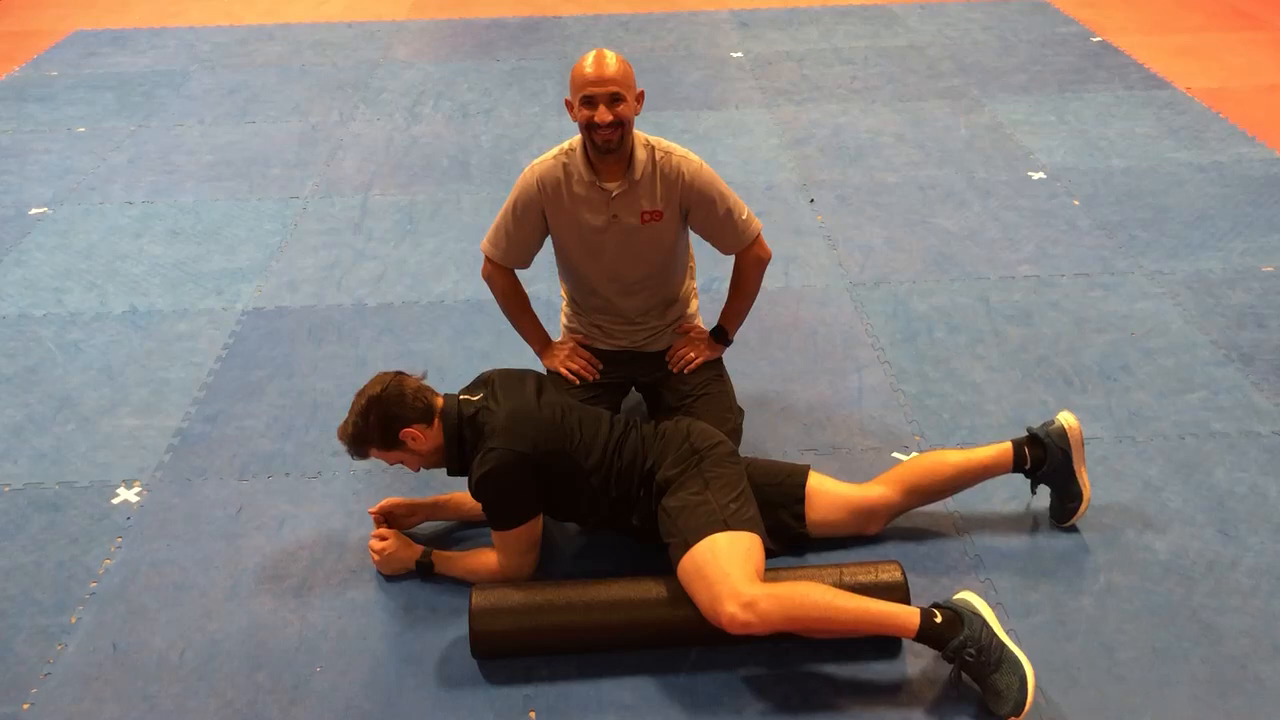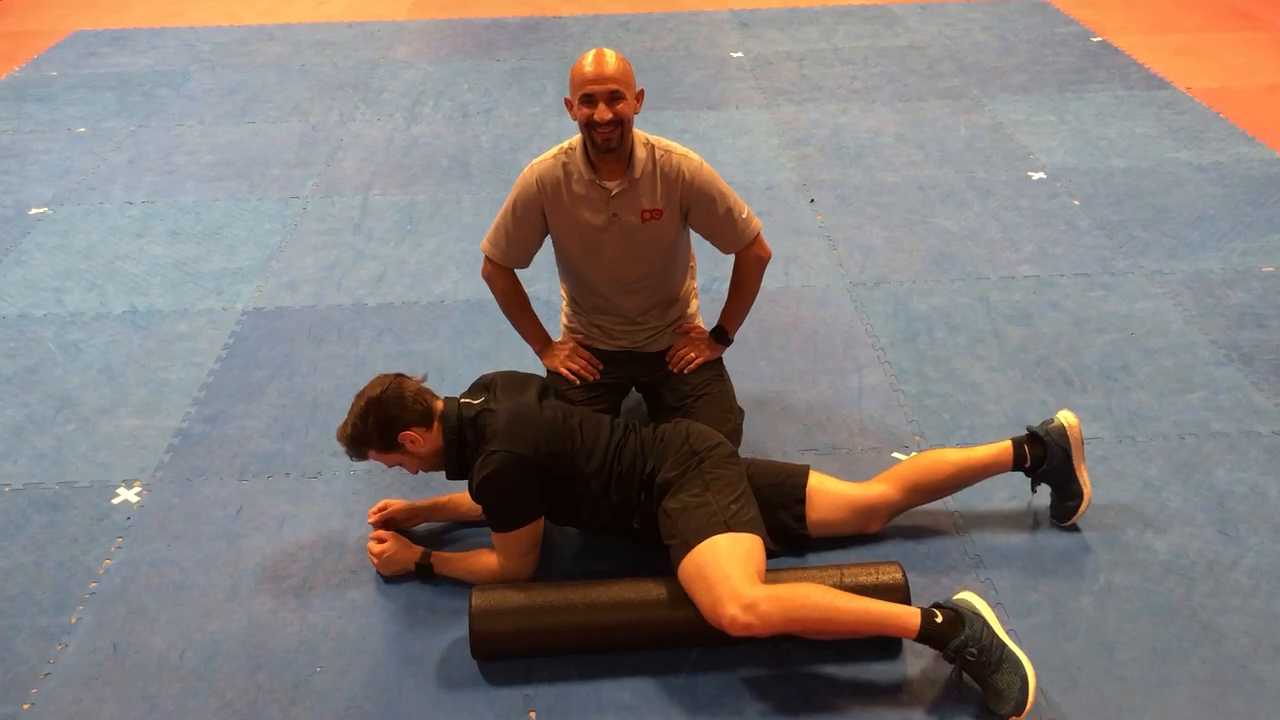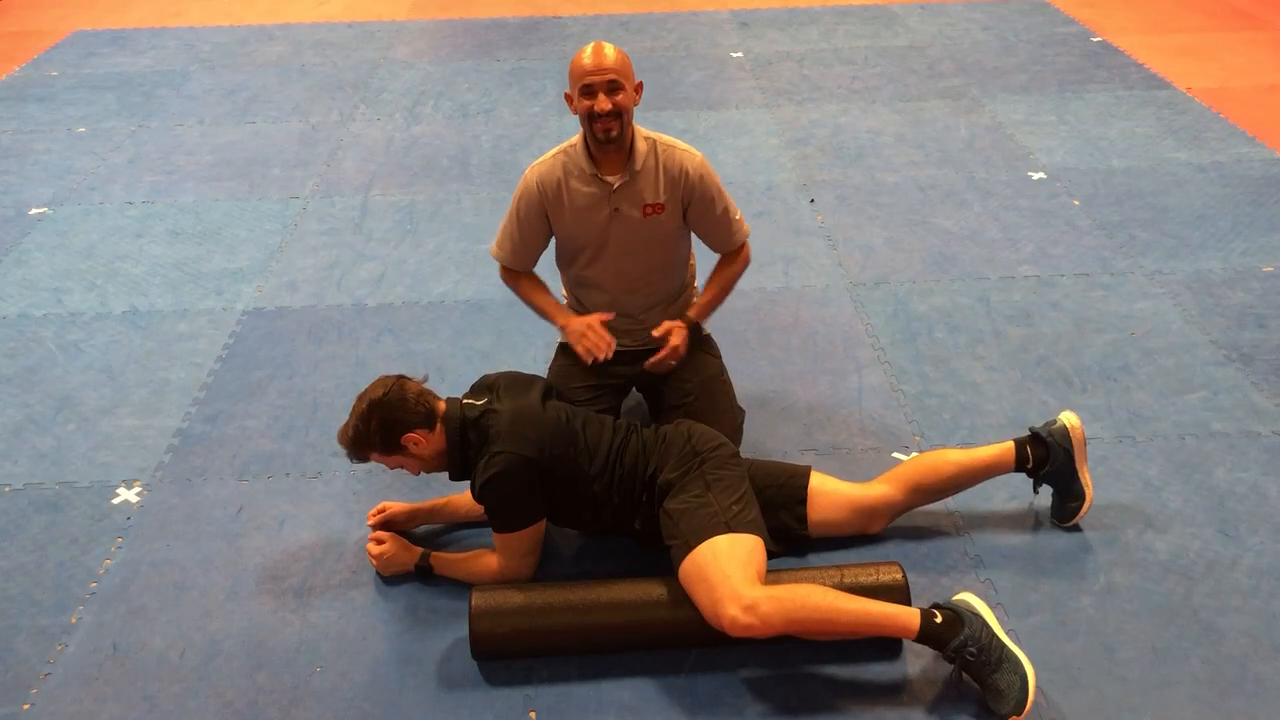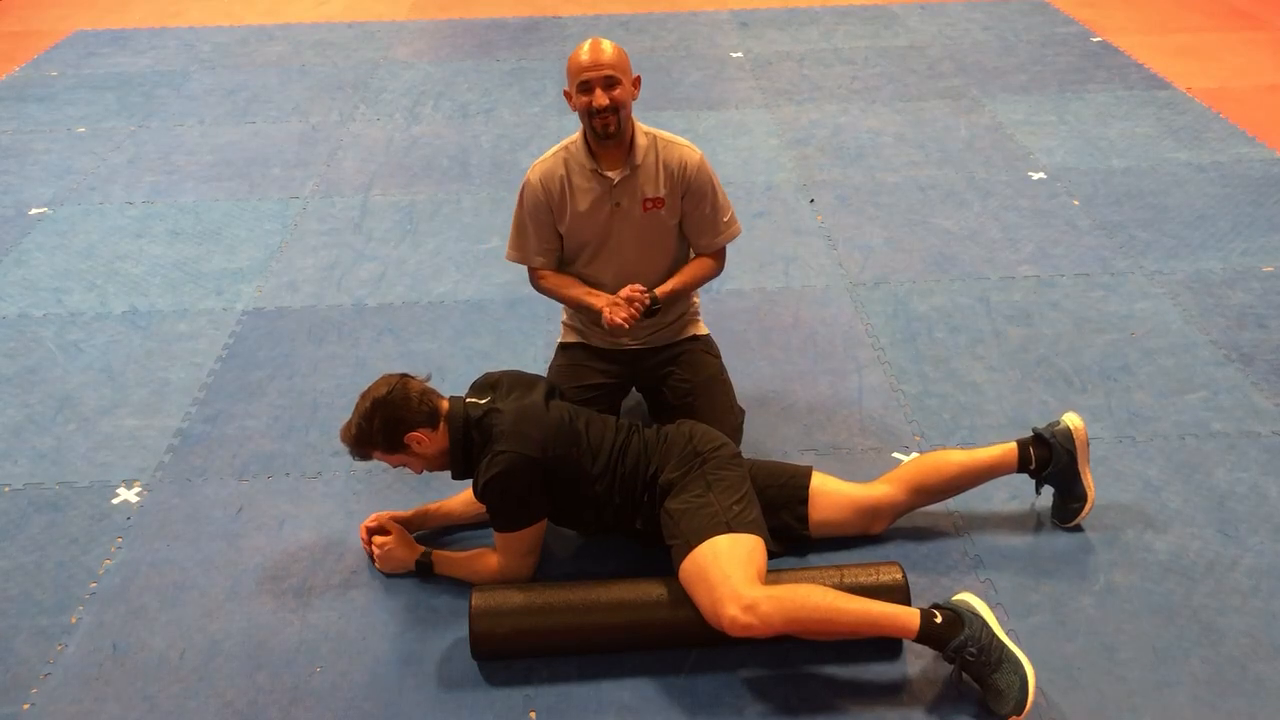
dt=0.4s
person 1, frame 1
left shoulder: (495, 452)
right shoulder: (482, 392)
left elbow: (516, 563)
left wrist: (417, 559)
right wrist: (421, 509)
left hip: (683, 474)
right hip: (689, 455)
left knee: (738, 607)
right knee: (873, 506)
left ankle: (942, 624)
right ankle: (1035, 449)
person 1, frame 2
left shoulder: (498, 454)
right shoulder: (482, 394)
left elbow: (515, 564)
left wrist: (416, 559)
right wrist: (420, 510)
left hip: (683, 476)
right hip: (689, 456)
left knee: (741, 609)
right knee: (875, 503)
left ankle: (943, 624)
right ankle: (1037, 448)
person 1, frame 3
left shoulder: (501, 457)
right shoulder: (484, 395)
left elbow: (515, 565)
left wrist: (417, 561)
right wrist: (416, 513)
left hip: (685, 478)
right hip: (691, 458)
left knee: (741, 611)
right knee: (876, 504)
left ankle: (942, 625)
right ankle: (1038, 449)
person 1, frame 4
left shoulder: (505, 455)
right shoulder: (486, 393)
left elbow: (514, 564)
left wrist: (417, 559)
right wrist: (415, 517)
left hip: (687, 477)
right hip: (692, 457)
left knee: (740, 610)
right knee: (878, 504)
left ankle: (942, 624)
right ankle: (1041, 449)
person 2, frame 1
left shoulder: (681, 171)
right shoulder: (544, 179)
left elbow: (754, 252)
right elbow: (496, 268)
left wrist: (720, 337)
right wrist: (544, 346)
left hip: (674, 340)
right hip: (588, 345)
left ankle: (657, 397)
right ankle: (618, 396)
person 2, frame 2
left shoulder: (682, 170)
right shoulder: (543, 178)
left elbow: (755, 251)
right elbow: (496, 267)
left wrist: (721, 336)
right wrist: (544, 346)
left hip: (674, 339)
right hip: (587, 344)
left ankle: (658, 397)
right ankle: (619, 394)
person 2, frame 3
left shoulder: (684, 166)
right shoulder: (545, 179)
left elbow: (737, 254)
right elbow: (512, 269)
left wrist: (691, 322)
right wrist: (567, 321)
left hip: (669, 335)
right hip: (590, 337)
left ankle: (657, 396)
right ankle: (623, 394)
person 2, frame 4
left shoulder: (683, 161)
right shoulder: (546, 177)
left elbow: (712, 256)
right elbow: (542, 271)
left wrist: (653, 299)
right wrist: (601, 302)
left hip: (675, 334)
right hip: (589, 340)
left ankle: (654, 392)
right ankle: (622, 390)
